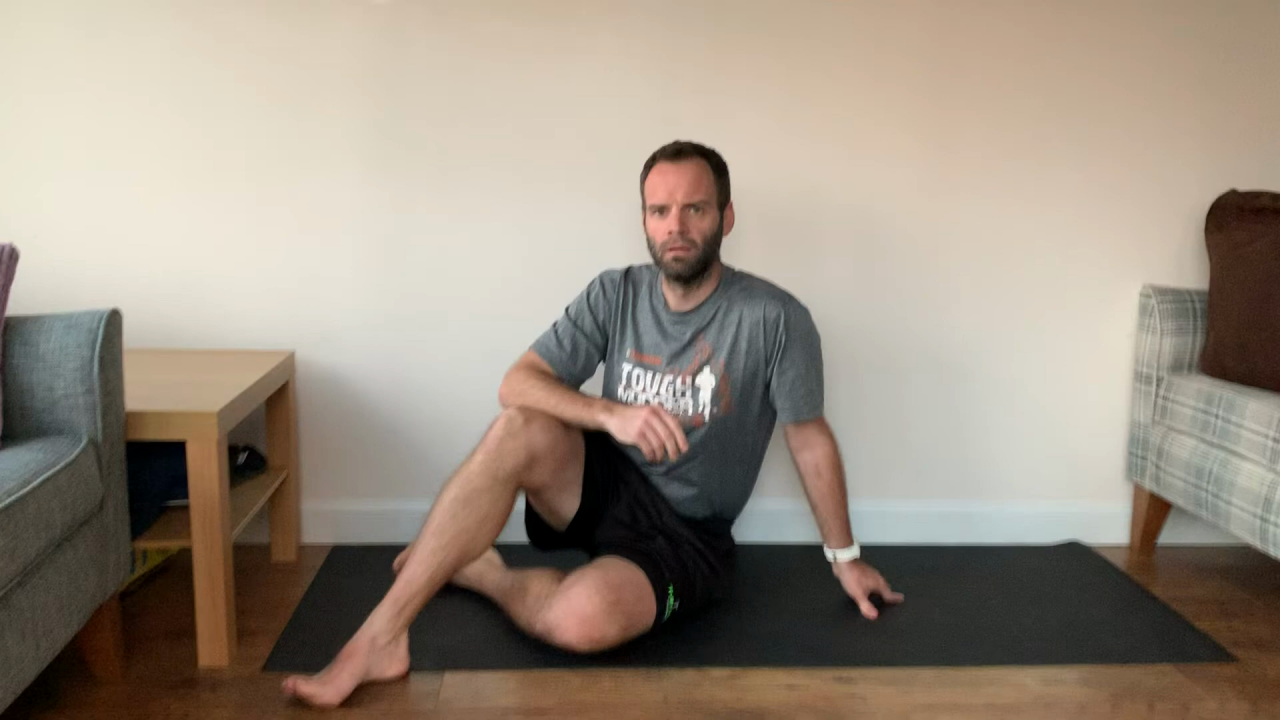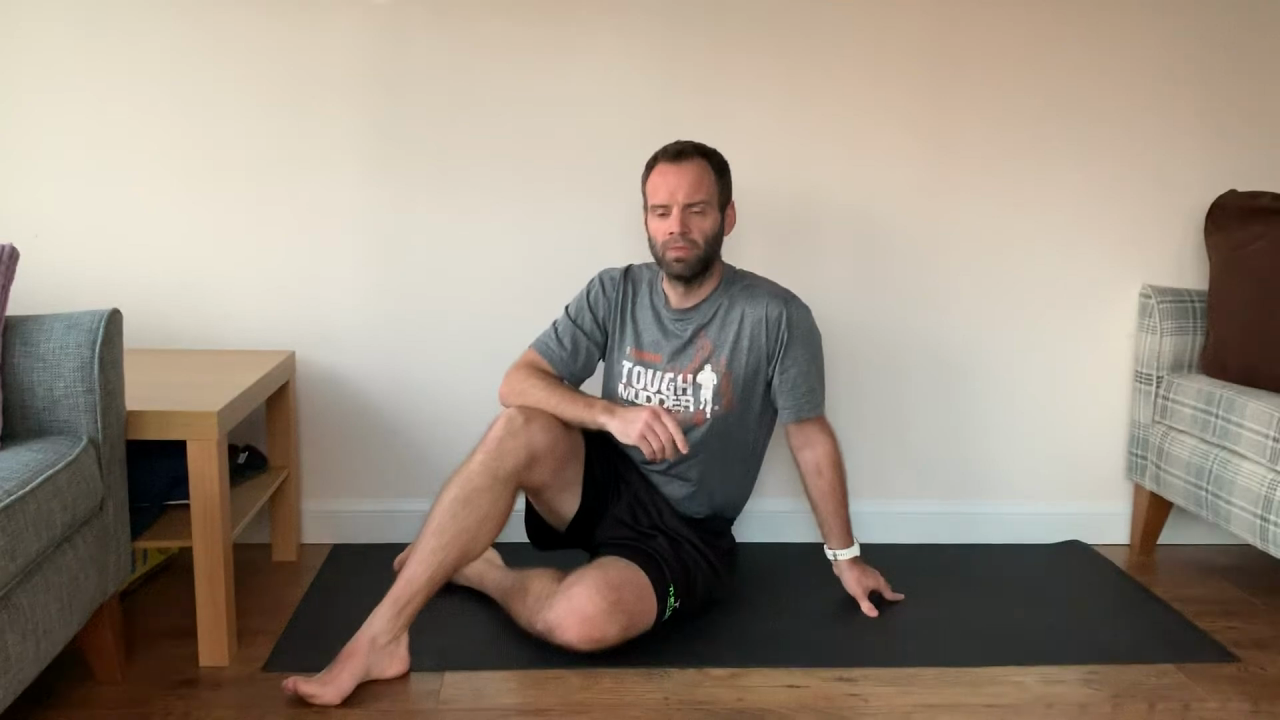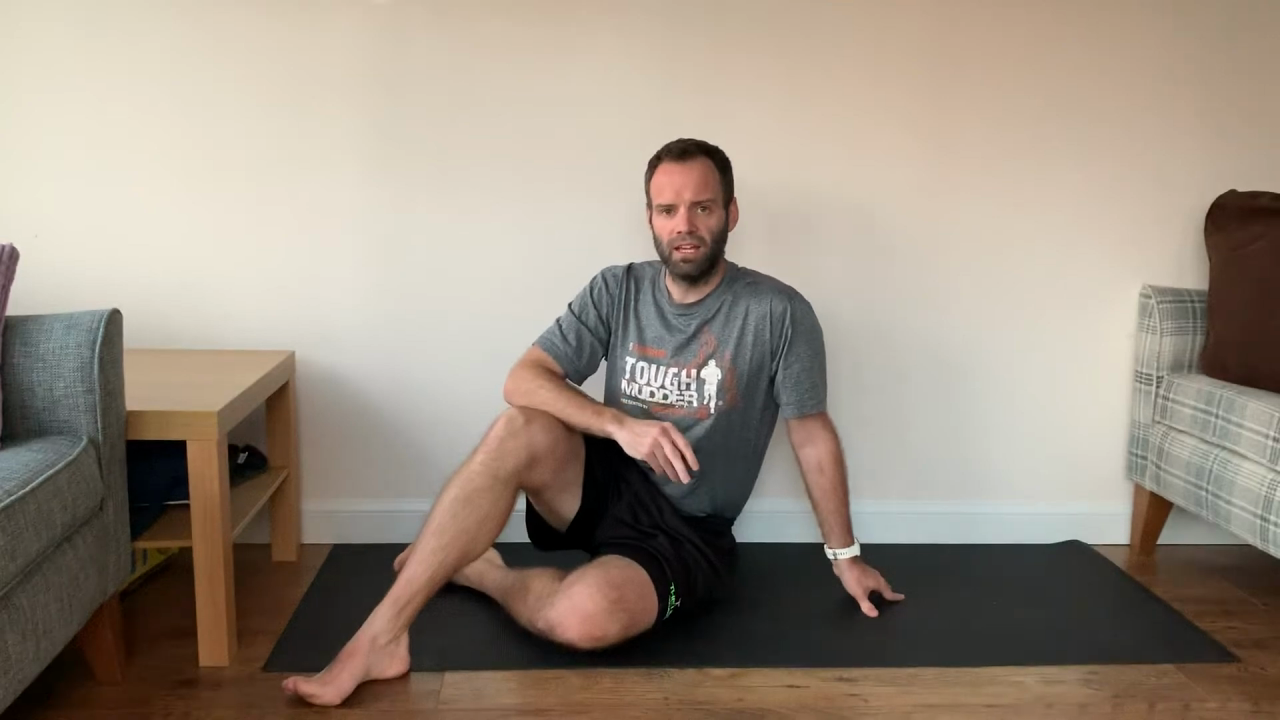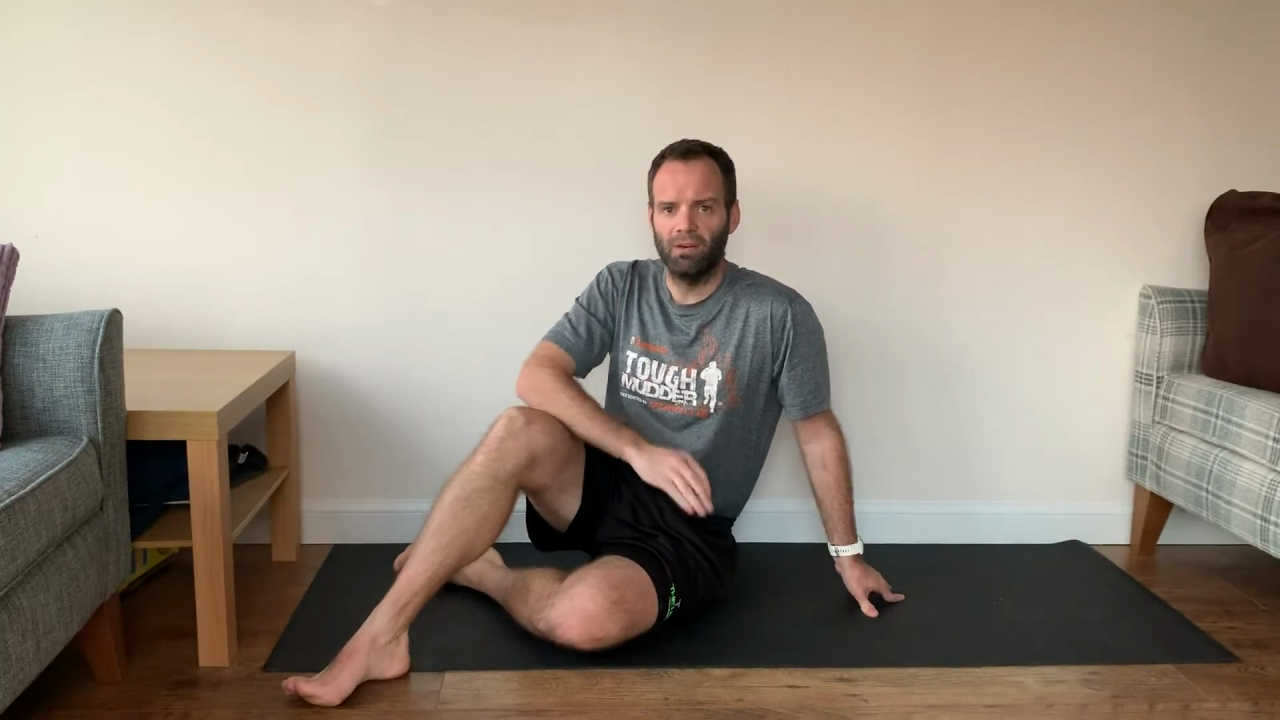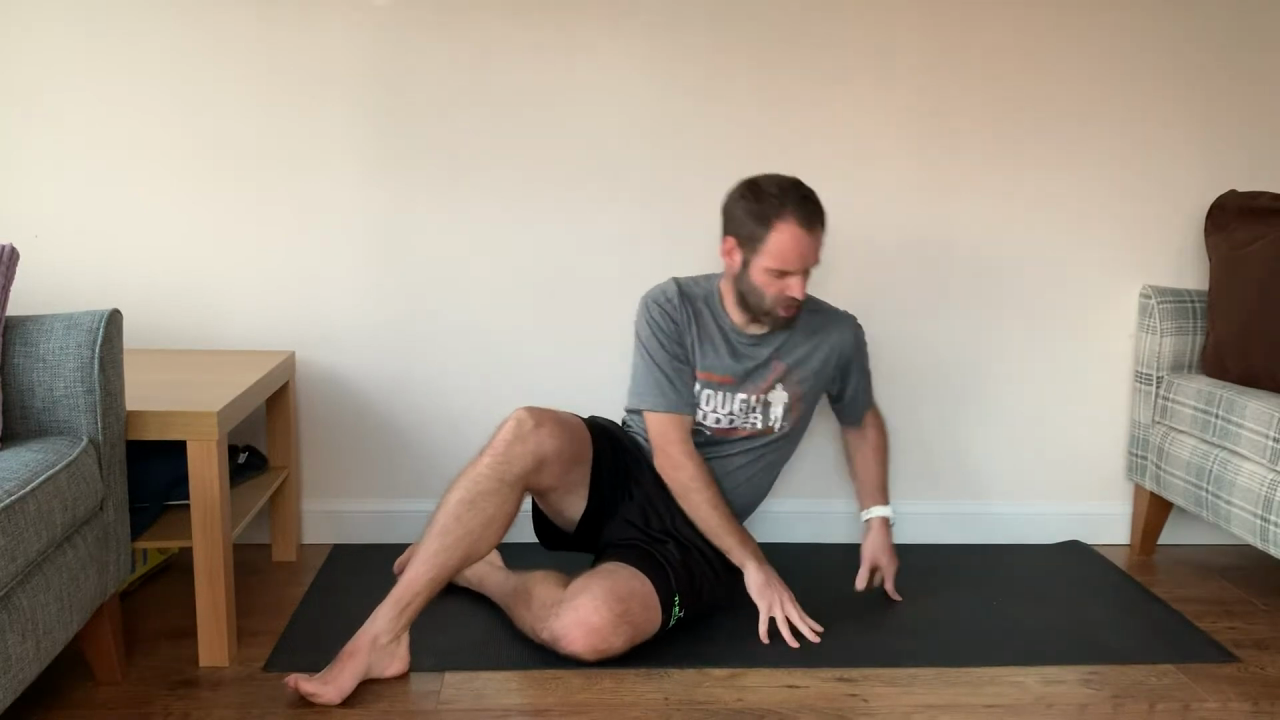
dt=0.5s
person 1, frame 1
left shoulder: (774, 318)
right shoulder: (613, 294)
left elbow: (809, 438)
right elbow: (517, 382)
left wrist: (845, 556)
right wrist: (609, 413)
left hip: (683, 531)
right hip: (605, 483)
left knee: (579, 620)
right knee: (519, 429)
left ankle: (476, 569)
right ankle: (380, 636)
person 1, frame 2
left shoulder: (775, 317)
right shoulder: (613, 293)
left elbow: (810, 437)
right elbow: (517, 383)
left wrist: (844, 556)
right wrist: (611, 414)
left hip: (684, 533)
right hip: (604, 485)
left knee: (582, 622)
right knee: (519, 429)
left ankle: (478, 569)
right ankle: (381, 636)
person 1, frame 3
left shoulder: (778, 313)
right shoulder: (616, 290)
left elbow: (812, 434)
right elbow: (523, 381)
left wrist: (844, 555)
right wrist: (619, 425)
left hip: (686, 531)
right hip: (607, 483)
left knee: (581, 618)
right knee: (520, 429)
left ankle: (478, 570)
right ankle: (381, 636)
person 1, frame 4
left shoulder: (779, 314)
right shoulder: (619, 287)
left elbow: (818, 432)
right elbow: (537, 377)
left wrist: (847, 554)
right wrist: (637, 449)
left hip: (686, 534)
right hip: (607, 484)
left knee: (582, 619)
right knee: (519, 431)
left ankle: (478, 571)
right ankle: (381, 636)
person 1, frame 5
left shoulder: (834, 339)
right shoulder: (670, 308)
left elbow: (862, 418)
right elbow: (672, 452)
left wrist: (876, 522)
right wrist: (753, 566)
left hip: (687, 539)
right hip: (622, 472)
left knee: (585, 629)
right knee: (529, 431)
left ankle: (480, 571)
right ankle: (382, 635)
